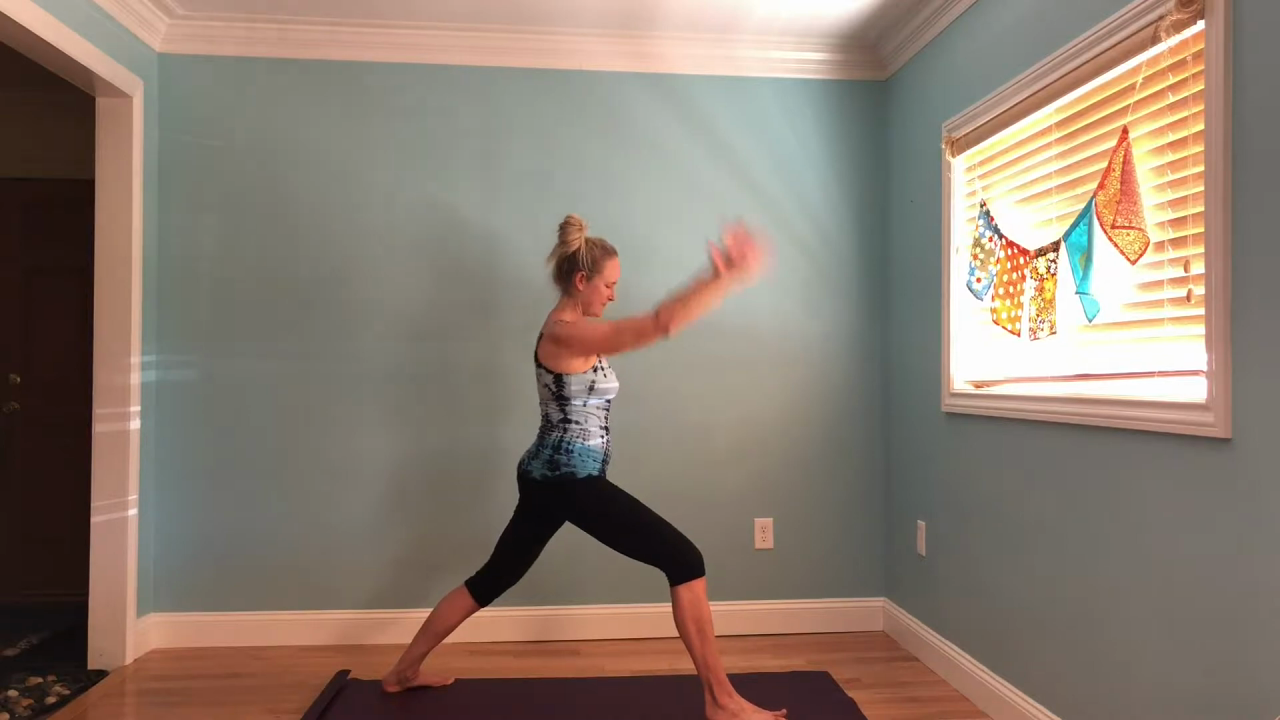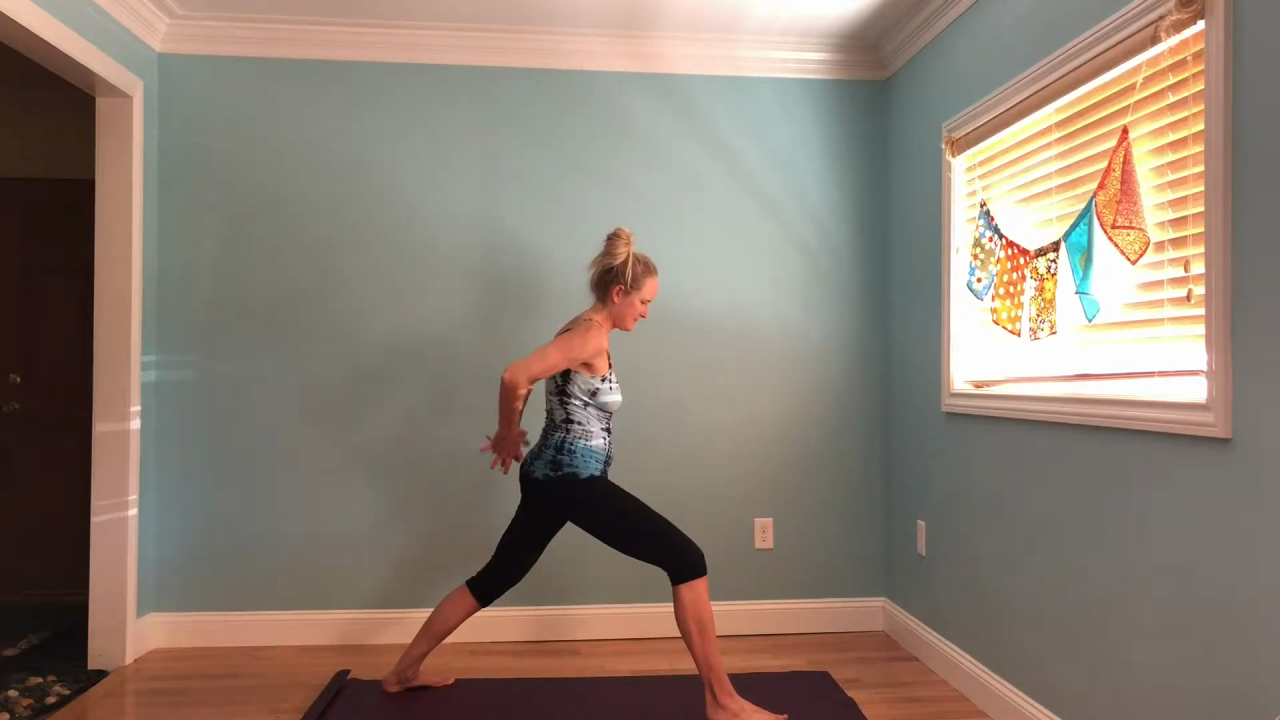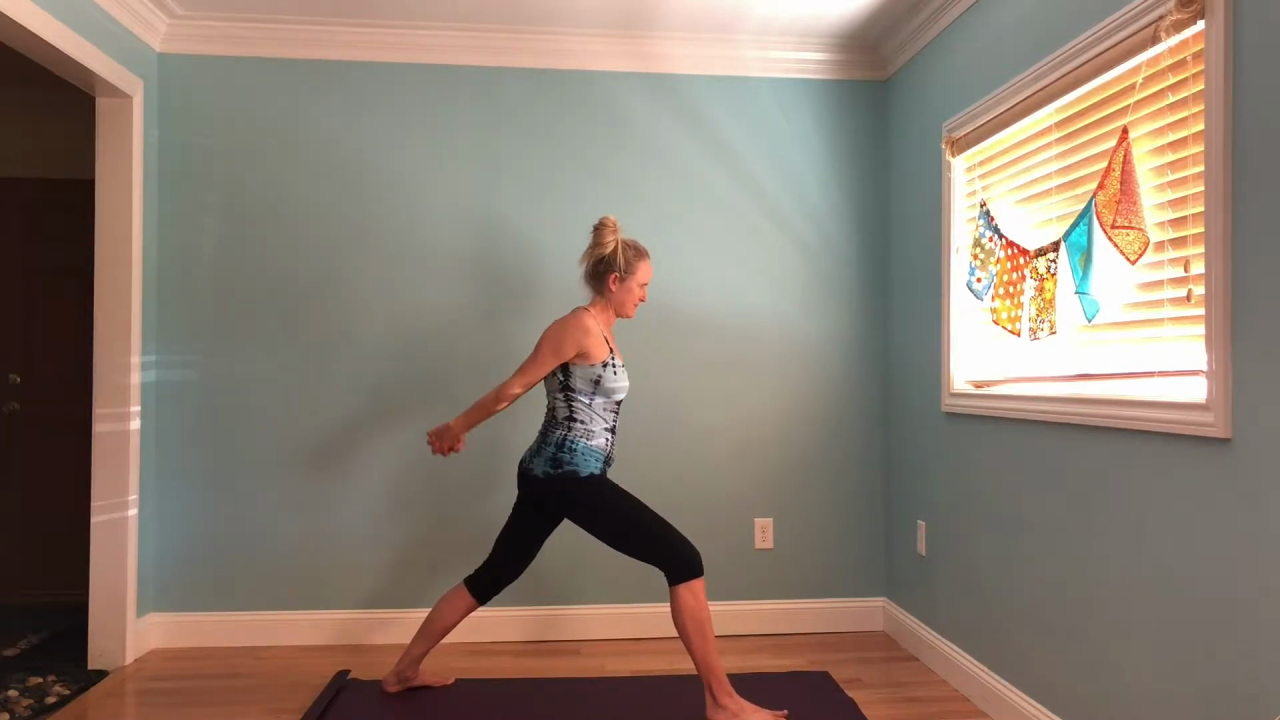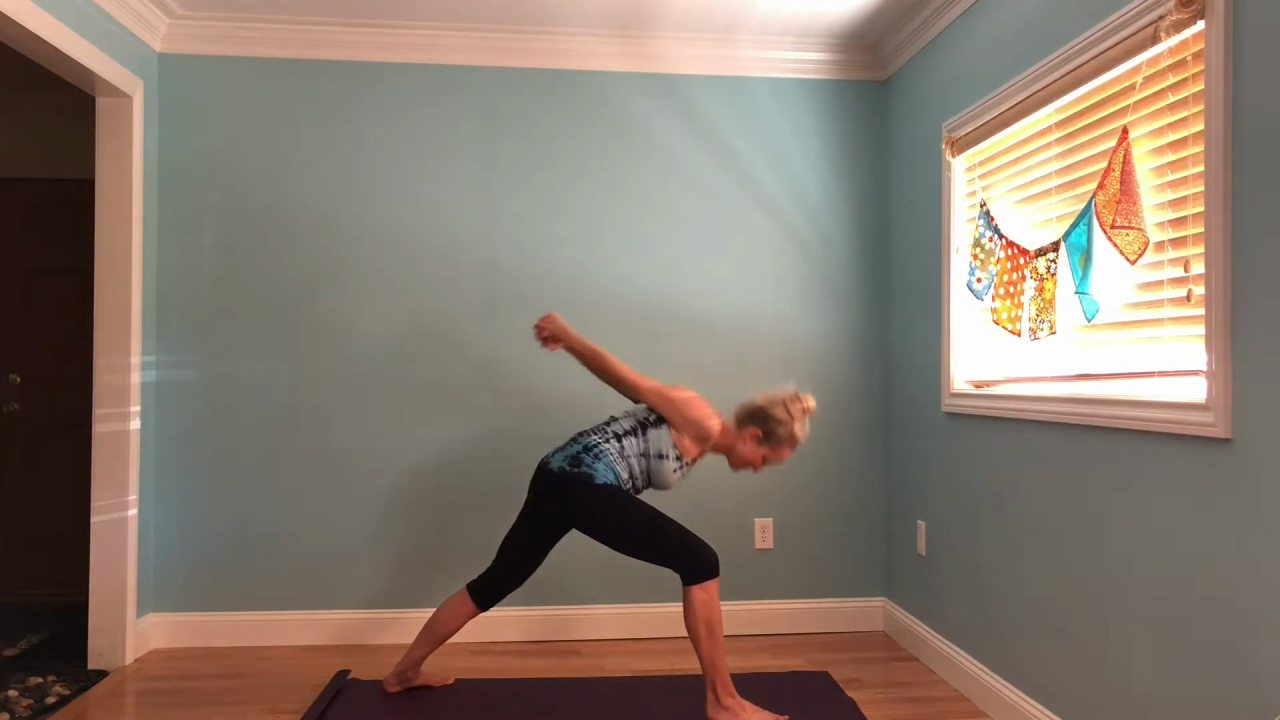
dt=1s
person 1, frame 1
left shoulder: (573, 326)
right shoulder: (566, 334)
left elbow: (651, 323)
right elbow: (661, 325)
left wrist: (717, 275)
right wrist: (724, 277)
left hip: (550, 477)
right hip: (570, 478)
left knee: (491, 578)
right knee: (685, 561)
left ankle: (404, 670)
person 1, frame 2
left shoulder: (584, 332)
right shoulder: (592, 335)
left elbow: (525, 377)
right elbow: (513, 377)
left wrist: (510, 437)
right wrist: (507, 435)
left hip: (552, 475)
right hip: (573, 478)
left knee: (494, 577)
right knee: (686, 560)
left ankle: (404, 669)
person 1, frame 3
left shoulder: (599, 331)
right shoulder: (581, 325)
left elbow: (517, 388)
right elbow: (514, 386)
right wrist: (458, 427)
left hip: (553, 473)
right hip: (571, 475)
left knee: (491, 575)
right knee: (683, 561)
left ankle: (404, 670)
person 1, frame 4
left shoulder: (700, 433)
right shoulder: (705, 423)
left elbow: (625, 382)
right elbow: (629, 380)
left wrist: (567, 338)
right wrist: (567, 336)
left hip: (564, 476)
right hip: (583, 481)
left knee: (496, 580)
right knee: (699, 563)
left ankle: (404, 671)
